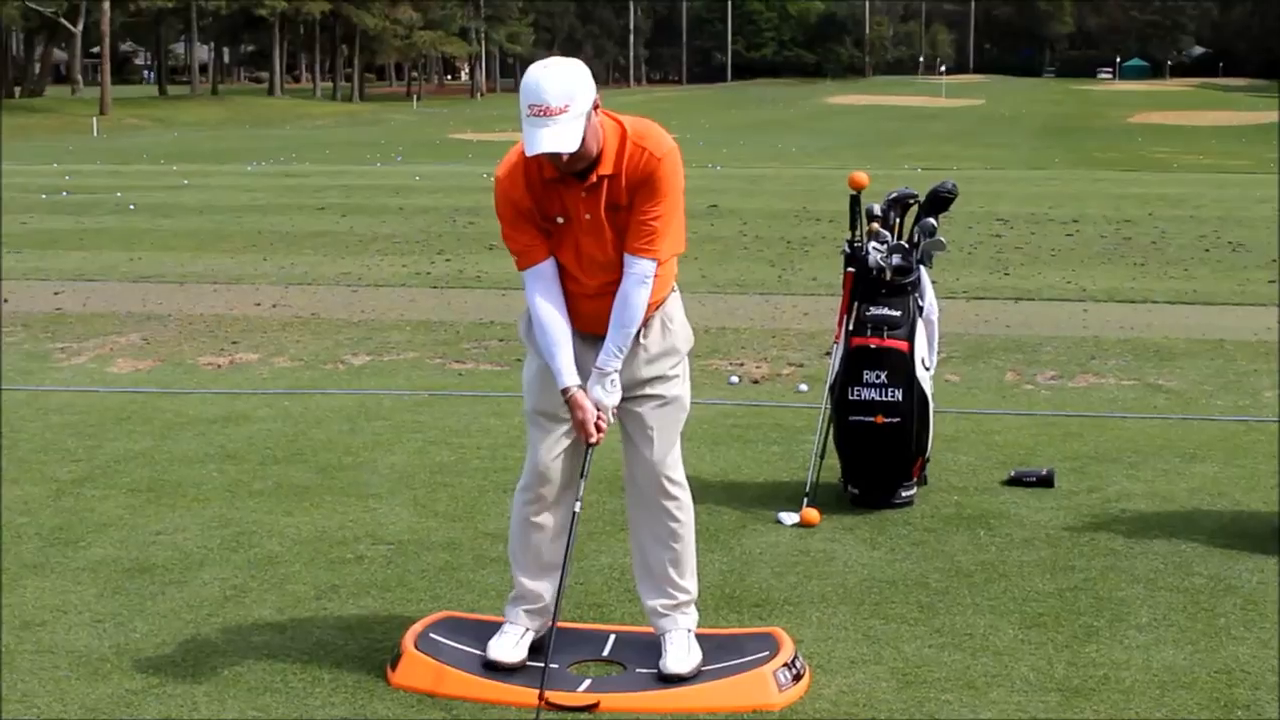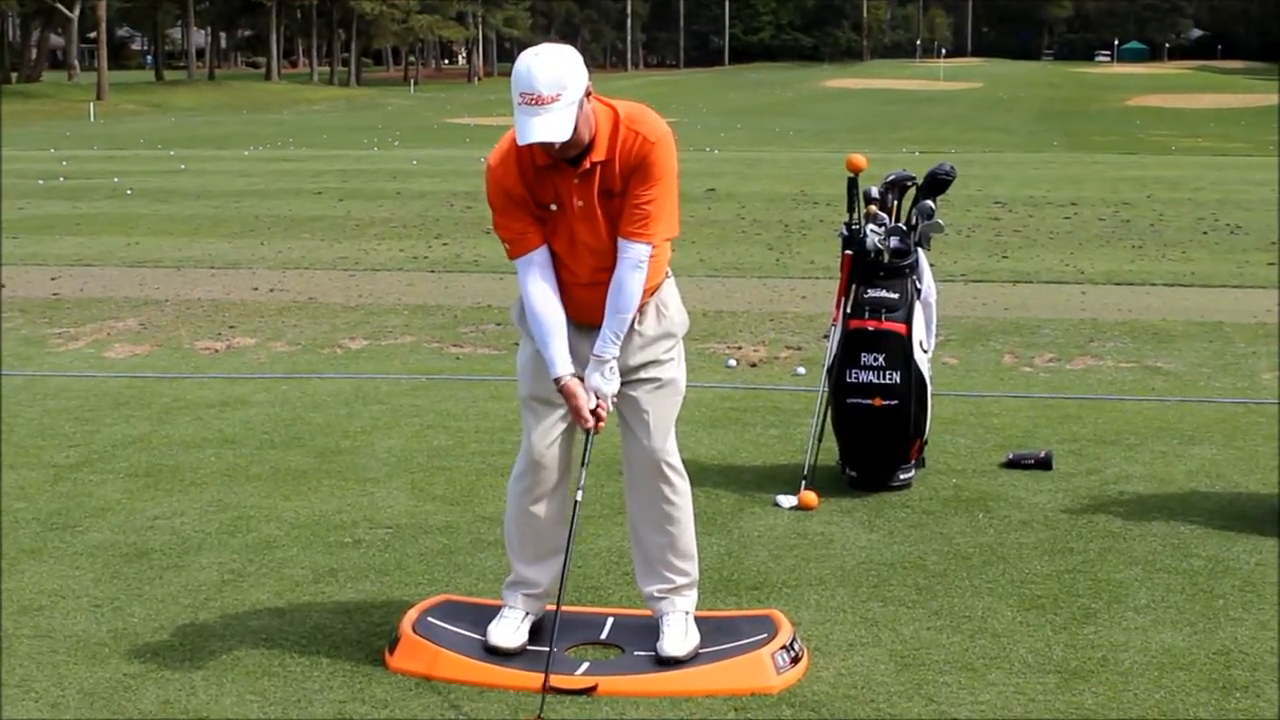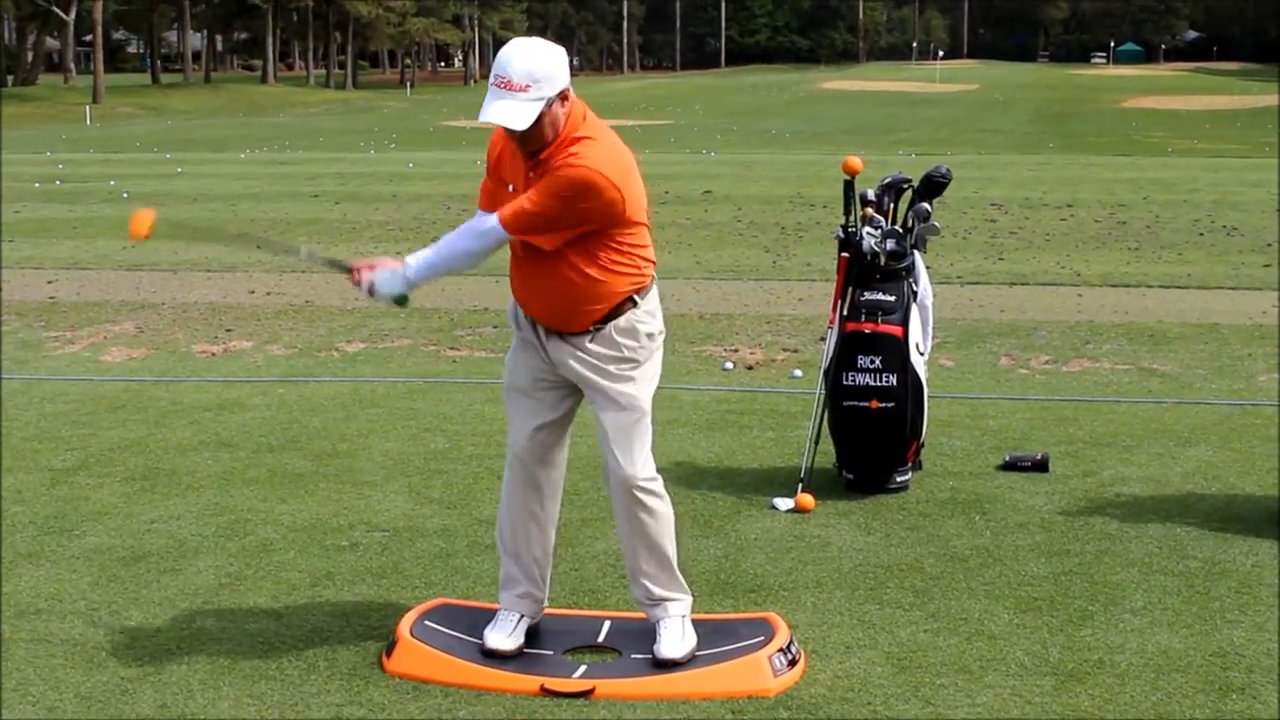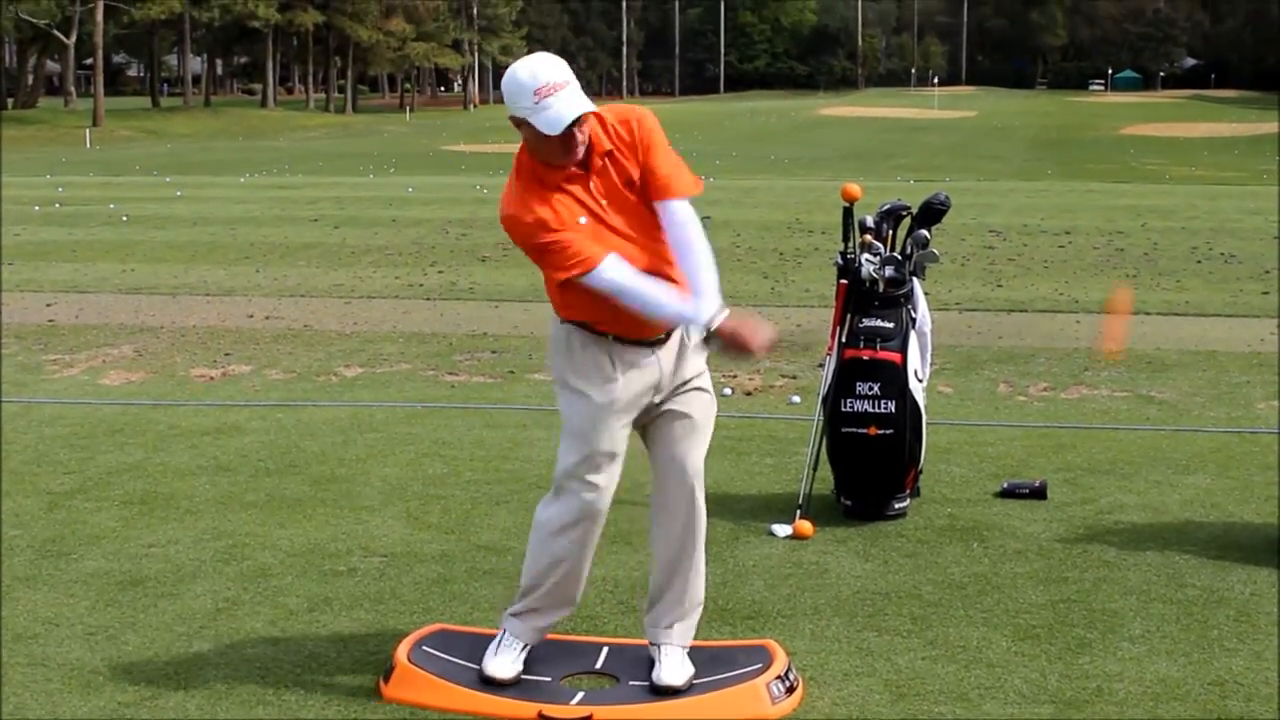
dt=1s
person 1, frame 1
left shoulder: (652, 152)
right shoulder: (514, 179)
left elbow: (640, 274)
right elbow: (542, 288)
left wrist: (608, 374)
right wrist: (570, 386)
left hip: (646, 330)
right hip: (560, 331)
left knee: (658, 474)
right knee: (544, 473)
left ankle: (675, 619)
right ankle: (526, 613)
person 1, frame 2
left shoulder: (645, 138)
right shoulder: (506, 166)
left elbow: (634, 259)
right elbow: (534, 275)
left wrist: (606, 362)
right wrist: (564, 375)
left hip: (642, 318)
right hip: (554, 321)
left knee: (655, 458)
right knee: (539, 457)
left ankle: (674, 602)
right ankle: (524, 597)
person 1, frame 3
left shoulder: (591, 167)
right shoulder: (514, 136)
left elbow: (491, 233)
right elbow: (485, 222)
left wrist: (406, 275)
right wrist: (408, 266)
left hip: (615, 333)
right hip: (537, 329)
left knee: (631, 472)
right knee: (527, 461)
left ankle: (668, 606)
right ankle: (520, 601)
person 1, frame 4
left shoulder: (628, 125)
right shoulder: (527, 207)
left elbow: (678, 222)
right elbow: (616, 279)
left wrist: (709, 315)
right wrist: (711, 321)
left hip: (677, 344)
right hip: (598, 353)
left knee: (683, 488)
right knee: (581, 495)
left ankle: (669, 636)
right ankle: (521, 626)
